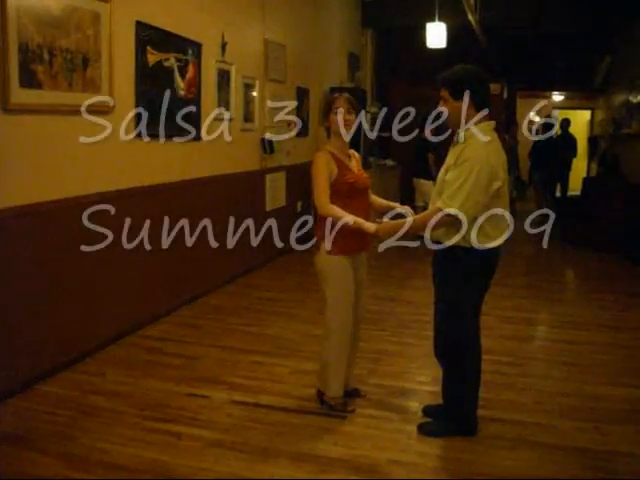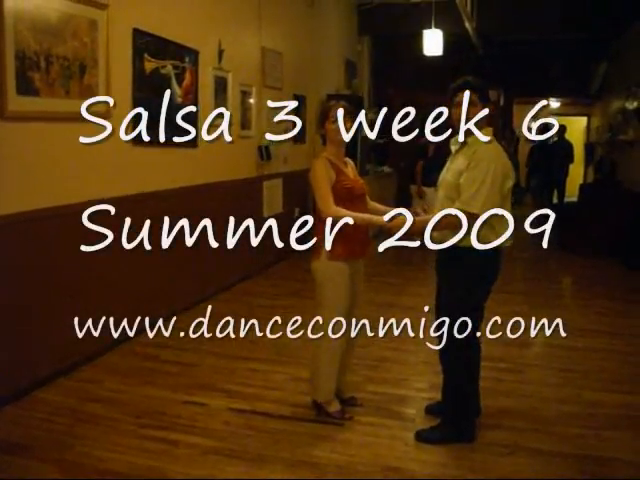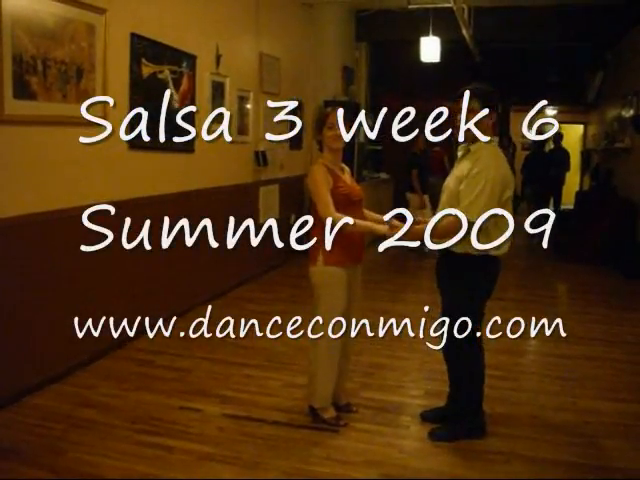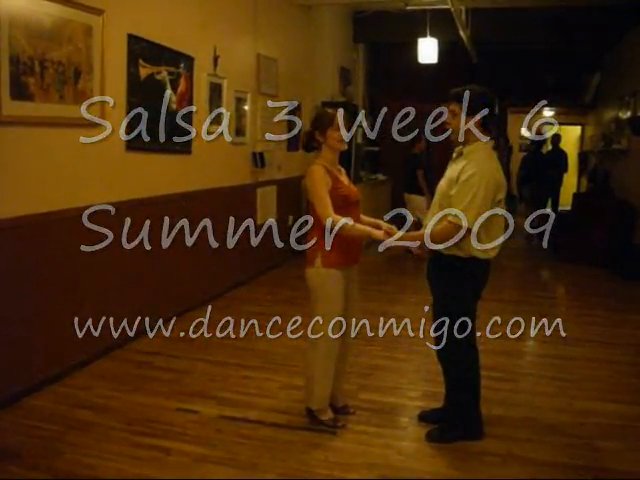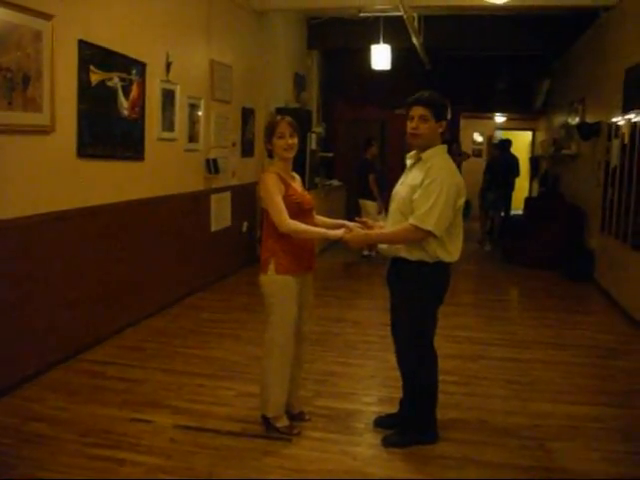
dt=1s
person 1, frame 1
left shoulder: (478, 151)
right shoulder: (472, 141)
left elbow: (449, 214)
left wrist: (397, 228)
right wrist: (413, 221)
left hip: (466, 257)
right hip: (459, 253)
left knee: (455, 338)
right knee: (452, 335)
left ankle: (460, 419)
right ankle: (455, 405)
person 1, frame 2
left shoulder: (487, 155)
right shoulder: (462, 149)
left elbow: (467, 215)
left wrist: (416, 226)
right wrist: (423, 221)
left hip: (473, 258)
right hip: (455, 254)
left knee: (457, 338)
right knee: (454, 334)
left ankle: (458, 423)
right ankle: (460, 403)
person 1, frame 3
left shoulder: (488, 164)
right shoulder: (469, 154)
left elbow: (463, 223)
left wrist: (417, 232)
right wrist: (425, 230)
left hip: (472, 263)
right hip: (458, 259)
left knee: (463, 341)
right knee: (454, 339)
left ankle: (470, 419)
right ankle: (457, 406)
person 1, frame 4
left shoulder: (480, 167)
right shoulder: (465, 156)
left elbow: (457, 227)
left wrist: (409, 239)
right wrist: (423, 238)
left hip: (462, 266)
right hip: (450, 262)
left knee: (457, 343)
right knee: (447, 341)
left ankle: (467, 422)
right ankle: (454, 407)
person 1, frame 5
left shoulder: (441, 173)
right shoulder: (416, 163)
left elbow: (420, 230)
left wrist: (368, 238)
right wrist: (379, 227)
left hip: (424, 272)
right hip: (405, 266)
left knee: (417, 348)
right knee: (405, 345)
left ankle: (422, 426)
right ankle: (409, 412)
person 2, frame 1
left shoulder: (355, 156)
right shoulder: (324, 158)
left elbow: (366, 197)
right elbow: (324, 206)
left wrist: (395, 207)
right wrist: (366, 225)
left hip: (356, 249)
right hip: (333, 248)
left knee: (354, 318)
right knee: (340, 319)
left ankle: (343, 381)
right ankle: (329, 389)
person 2, frame 2
left shoulder: (350, 163)
right shoulder: (321, 165)
left elbow: (364, 203)
right elbow: (329, 211)
left wrist: (393, 212)
right wrist: (379, 222)
left hip: (353, 254)
right hip: (331, 255)
left knee: (348, 324)
right knee: (331, 325)
left ankle: (339, 388)
right ankle: (323, 396)
person 2, frame 3
left shoulder: (345, 169)
right shoulder: (319, 171)
right elbow: (330, 216)
left wrist: (386, 220)
right wrist: (375, 228)
left hip: (350, 259)
right hip: (329, 260)
left knee: (343, 329)
right knee: (328, 331)
left ankle: (337, 394)
right ankle: (320, 402)
person 2, frame 4
left shoulder: (340, 170)
right shoulder: (317, 172)
right elbow: (329, 218)
left wrist: (378, 223)
right wrist: (371, 233)
left hip: (346, 261)
right hip: (326, 261)
left knee: (341, 331)
right knee: (325, 333)
left ankle: (334, 396)
right ankle: (317, 404)
person 2, frame 5
left shoulder: (296, 178)
right shoulder: (270, 179)
left elbow: (308, 218)
right elbow: (284, 224)
left wrist: (341, 223)
right wrist: (331, 234)
left hip: (301, 266)
right hip: (280, 268)
left knee: (297, 337)
right knee: (280, 339)
left ankle: (289, 403)
right ankle: (272, 412)
